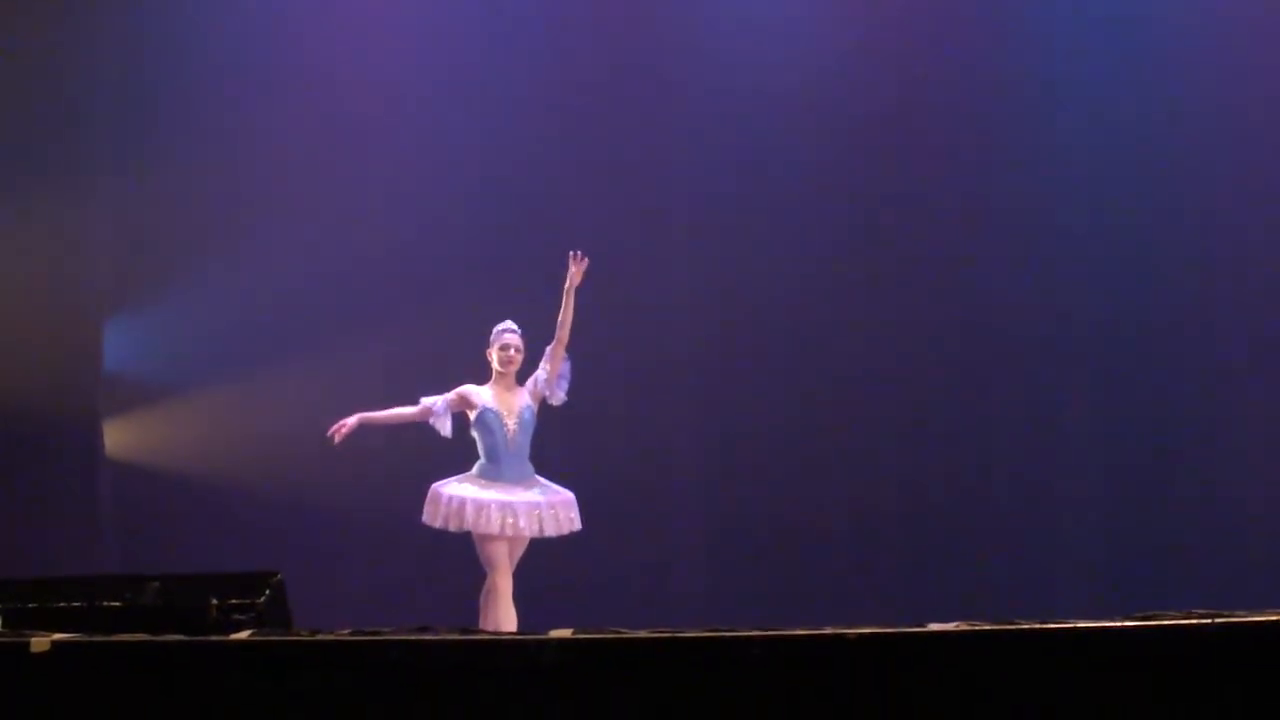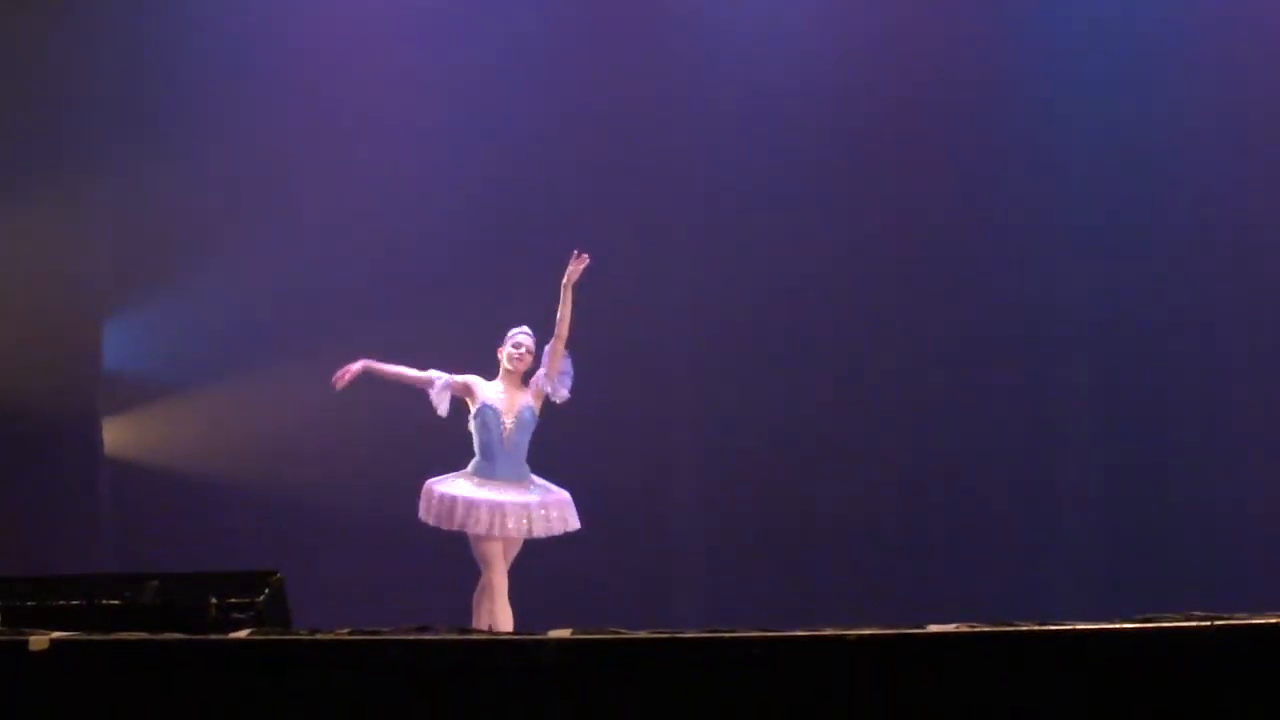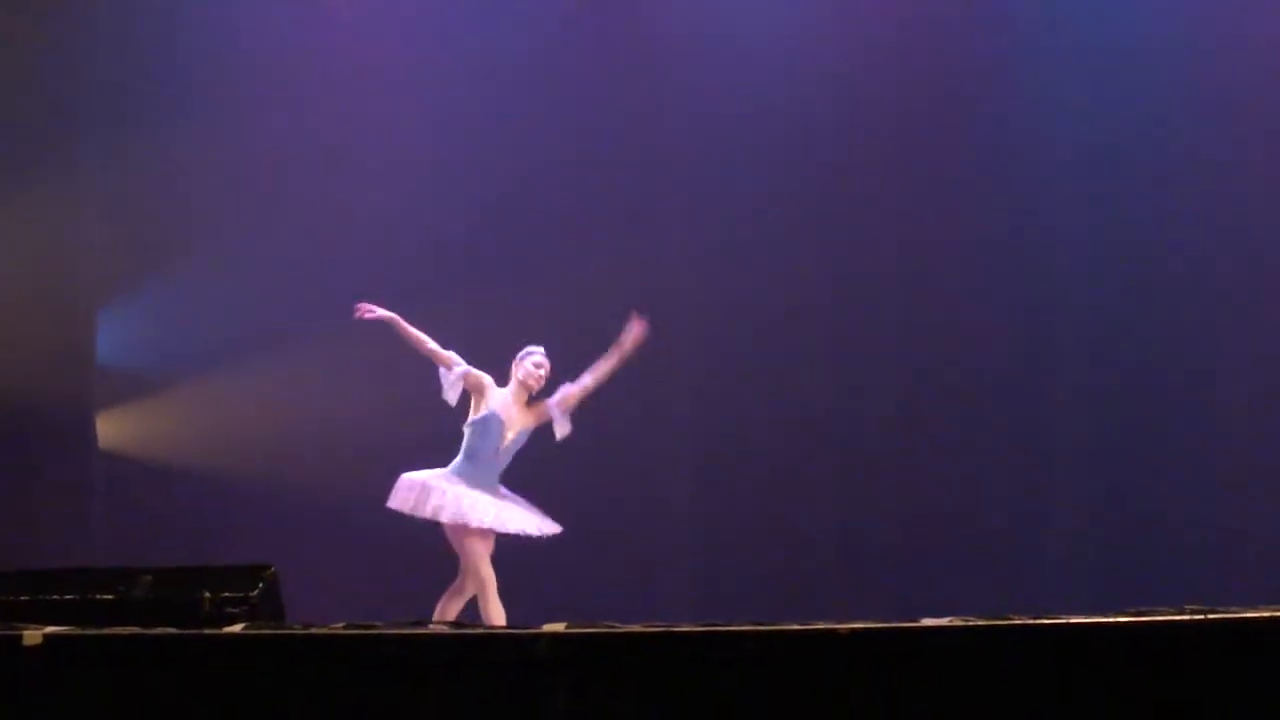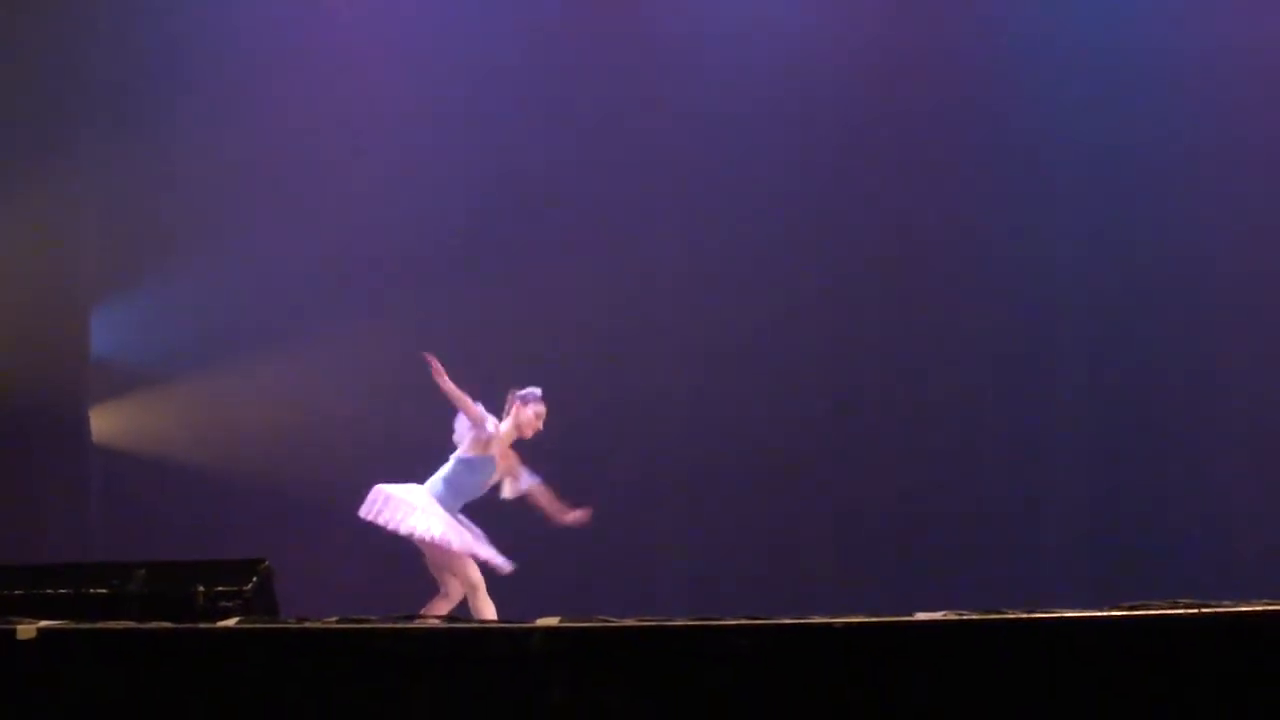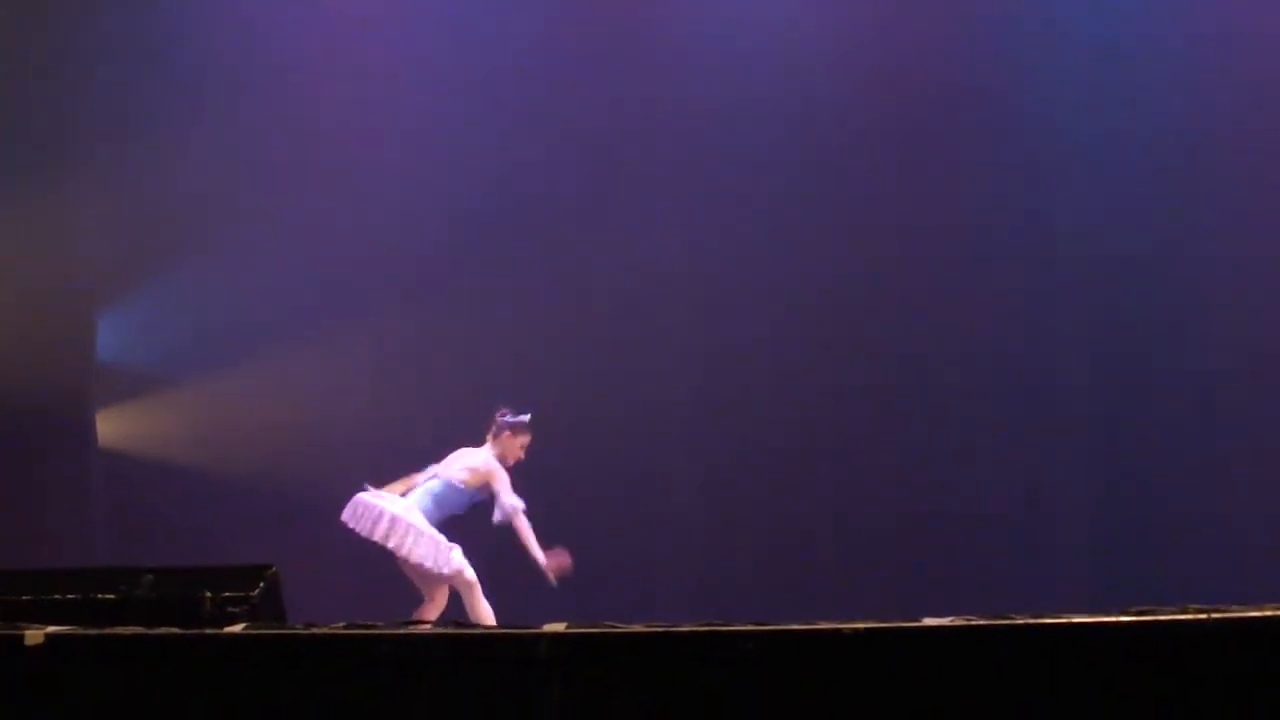
dt=0.3s
person 1, frame 1
left shoulder: (532, 392)
right shoulder: (471, 395)
left elbow: (560, 342)
right elbow: (416, 411)
left wrist: (570, 289)
right wrist: (361, 418)
left hip: (525, 494)
right hip: (486, 493)
left knee: (498, 581)
right knee: (500, 582)
person 1, frame 2
left shoulder: (535, 394)
right shoulder: (475, 387)
left elbow: (559, 339)
right elbow: (417, 376)
left wrist: (567, 286)
right wrist: (366, 365)
left hip: (519, 496)
right hip: (479, 492)
left knee: (492, 578)
right knee: (496, 582)
person 1, frame 3
left shoulder: (535, 415)
right shoulder: (486, 389)
left elbow: (585, 384)
right elbow: (441, 355)
left wrist: (622, 347)
right wrist: (394, 319)
left hip: (487, 498)
right hip: (455, 491)
left knee: (469, 582)
right knee: (485, 581)
person 1, frame 4
left shoulder: (510, 460)
right shoulder: (489, 434)
left elbow: (533, 487)
right elbow: (475, 414)
left wrist: (561, 513)
right wrist: (446, 383)
left hip: (445, 518)
right hip: (427, 509)
left knee: (454, 592)
right knee: (474, 586)
person 1, frame 5
left shoulder: (465, 454)
right shoulder: (492, 468)
left elbow: (419, 478)
right elbow: (516, 515)
left wrist: (382, 493)
right wrist: (540, 557)
left hip: (407, 517)
right hip: (412, 525)
left knee: (437, 596)
right knee: (469, 584)
